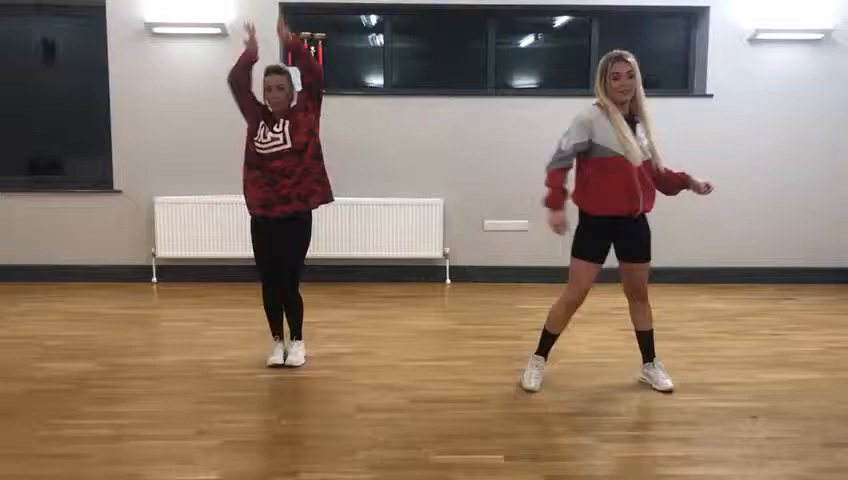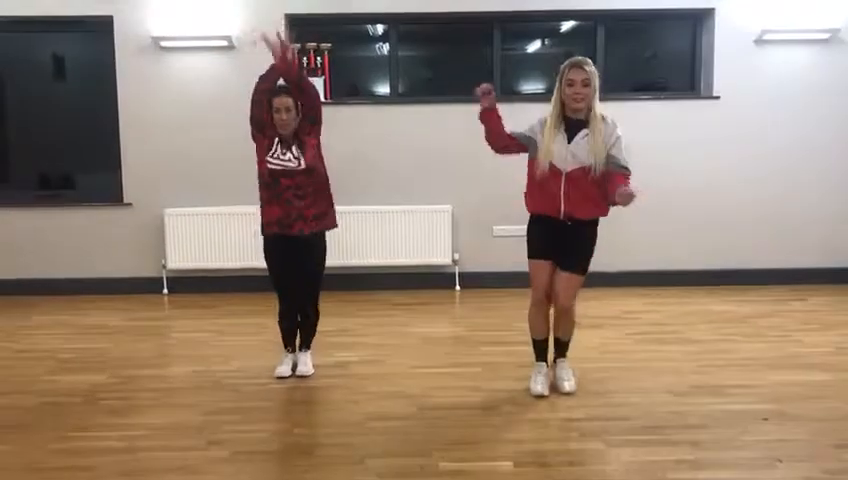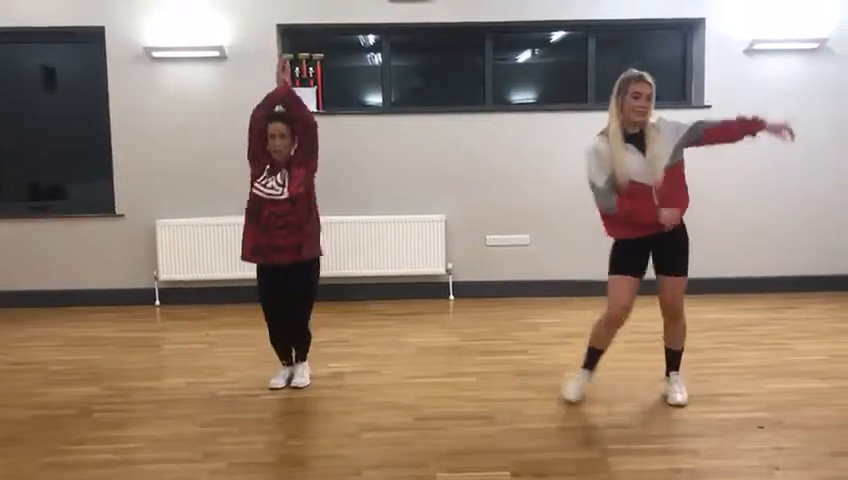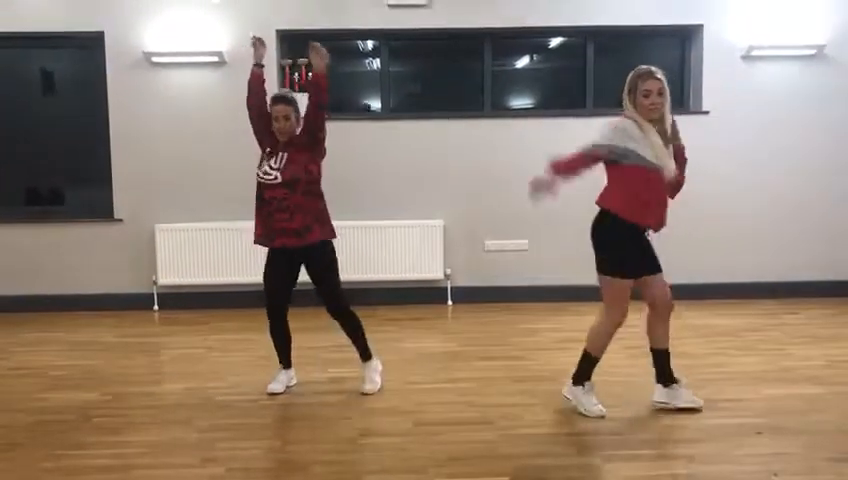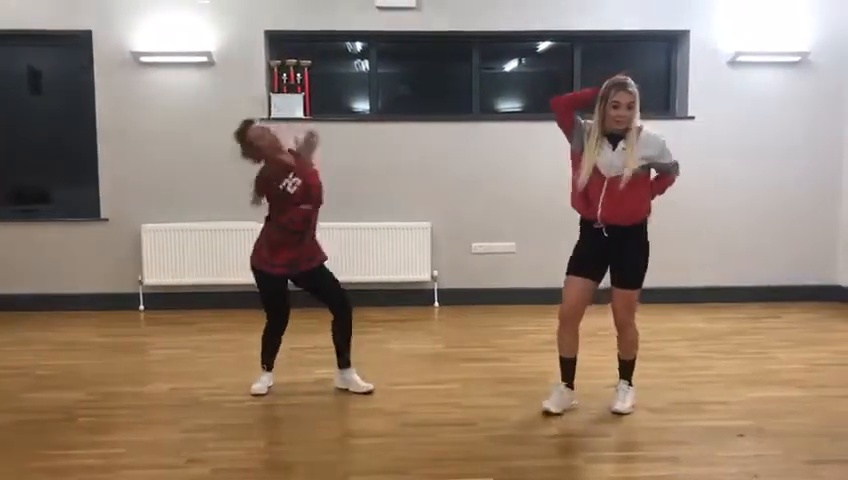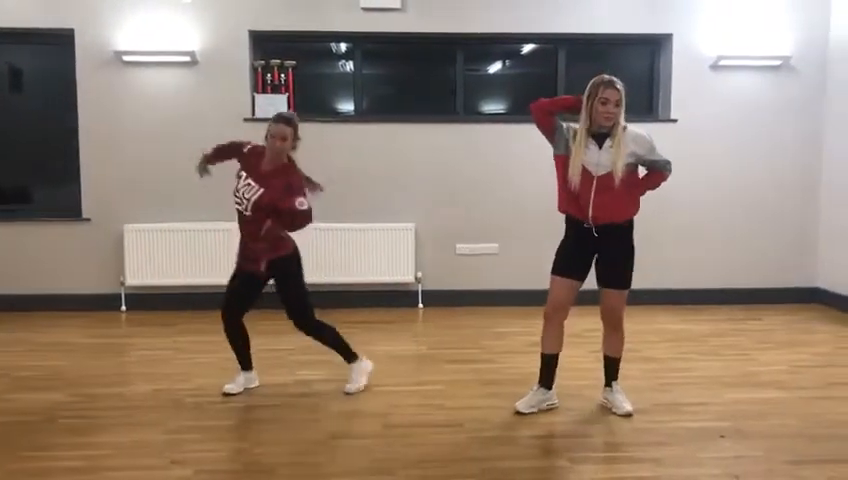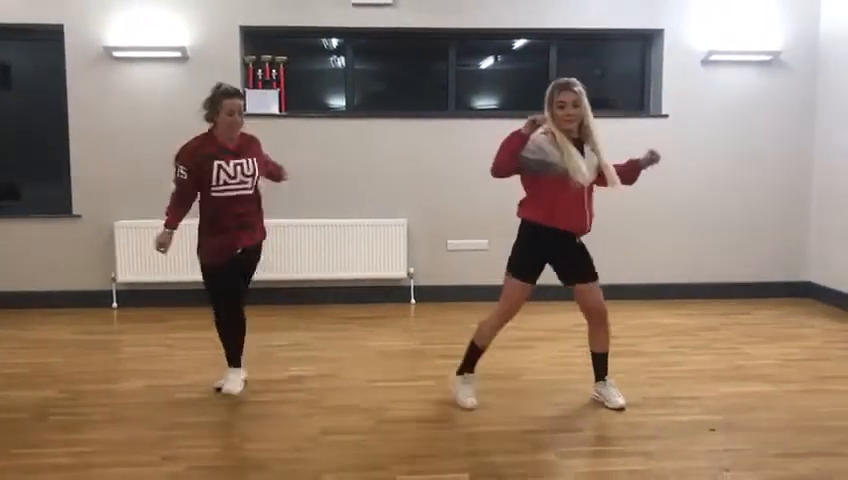
dt=0.7s
person 1, frame 1
left shoulder: (640, 123)
right shoulder: (591, 119)
right elbow: (559, 161)
left wrist: (686, 182)
right wrist: (555, 205)
left hip: (633, 220)
right hip: (597, 219)
left knee: (638, 293)
right knee: (574, 296)
left ankle: (650, 365)
right ankle: (538, 360)
person 1, frame 2
left shoulder: (607, 129)
right shoulder: (543, 127)
left elbow: (617, 174)
right elbow: (502, 143)
left wrist: (622, 192)
right wrist: (488, 108)
left hip: (582, 225)
right hip: (543, 222)
left knee: (563, 302)
right knee: (540, 298)
left ankle: (561, 361)
right ankle: (540, 365)
person 1, frame 3
left shoulder: (665, 131)
right shoulder: (601, 147)
left elbow: (712, 130)
right elbow: (605, 201)
left wrist: (763, 125)
right wrist: (654, 214)
left hip: (671, 232)
right hip: (630, 237)
left knee: (673, 309)
right knee: (616, 312)
left ankle: (673, 375)
right ankle: (586, 371)
person 1, frame 4
left shoulder: (659, 137)
right shoulder: (625, 130)
left elbow: (671, 188)
right elbow: (590, 153)
left wrist: (678, 149)
right wrist: (555, 173)
left hip: (635, 232)
right hip: (617, 230)
left knee: (663, 304)
right knee: (614, 314)
left ankle: (667, 385)
right ankle: (579, 384)
person 1, frame 5
left shoulder: (649, 142)
right shoulder: (583, 136)
left elbow: (671, 171)
right elbow: (559, 104)
left wrist: (646, 196)
right wrist: (597, 94)
left hip: (630, 237)
right hip: (592, 234)
left knee: (624, 319)
right knee: (568, 314)
left ankle: (625, 385)
right ankle: (566, 388)
person 1, frame 6
left shoulder: (634, 140)
right shoulder: (568, 138)
left elbow: (663, 168)
right elbow: (538, 109)
left wrist: (637, 190)
right wrist: (578, 103)
left hip: (617, 235)
right hip: (577, 232)
left knee: (613, 318)
right knee: (553, 312)
left ankle: (611, 388)
right ankle: (545, 390)
person 1, frame 7
left shoulder: (587, 146)
right shoulder: (542, 145)
left elbow: (603, 174)
right elbow: (501, 168)
left wrist: (639, 164)
right wrist: (524, 132)
left hip: (570, 242)
right hip: (537, 237)
left knee: (598, 314)
right knee: (503, 314)
left ankle: (602, 384)
right ankle: (464, 376)
person 2, frame 1
left shoulder: (304, 114)
right shoulder: (256, 118)
left elbow: (314, 77)
right elbow: (237, 85)
left wrist: (291, 41)
right wrist: (250, 53)
left hip: (297, 213)
right hip: (263, 214)
left knee: (288, 281)
right knee: (269, 282)
left ankle: (297, 341)
right ankle: (278, 342)
person 2, frame 2
left shoulder: (310, 135)
right shoulder: (264, 138)
left elbow: (310, 96)
right elbow: (259, 98)
left wrist: (287, 62)
right wrist: (279, 64)
left hip: (312, 232)
right hip: (278, 233)
left knee: (309, 300)
right knee: (288, 300)
left ankle: (305, 352)
right ankle: (288, 352)
person 2, frame 3
left shoulder: (304, 163)
right shoulder: (259, 162)
left elbow: (308, 124)
right elbow: (256, 123)
left wrist: (287, 88)
right wrist: (278, 90)
left hip: (302, 257)
right hip: (267, 258)
left knee: (298, 319)
right knee: (275, 320)
left ankle: (302, 363)
right ankle: (285, 364)
person 2, frame 4
left shoulder: (310, 144)
right shoulder: (268, 146)
left elbow: (317, 111)
right elbow: (254, 106)
left wrist: (319, 72)
right wrist: (258, 63)
left hip: (312, 240)
right hip: (279, 243)
left knee: (337, 304)
right knee: (275, 311)
left ankle: (370, 363)
right ankle: (286, 371)
person 2, frame 5
left shoulder: (293, 158)
right shoulder: (272, 174)
right elbow: (312, 196)
right wrist: (306, 158)
left hip: (305, 255)
right hip: (272, 261)
left knee: (342, 307)
right knee: (277, 321)
left ankle: (345, 373)
right ankle: (266, 373)
person 2, frame 6
left shoulder: (291, 178)
right shoulder: (252, 155)
left elbow: (301, 217)
right elbow: (232, 148)
left wrist: (272, 225)
right wrist: (208, 158)
left hip: (280, 258)
right hip: (250, 255)
left knee: (304, 321)
right knee: (230, 314)
left ankle: (357, 363)
right ankle: (247, 374)
person 2, frame 7
left shoulder: (253, 143)
right shoulder: (196, 150)
right elbow: (184, 192)
left wrist: (277, 172)
right wrist: (169, 228)
left hip: (248, 238)
right hip: (213, 241)
left knee: (233, 302)
right knee: (220, 305)
left ankle: (235, 369)
right ankle: (233, 367)
